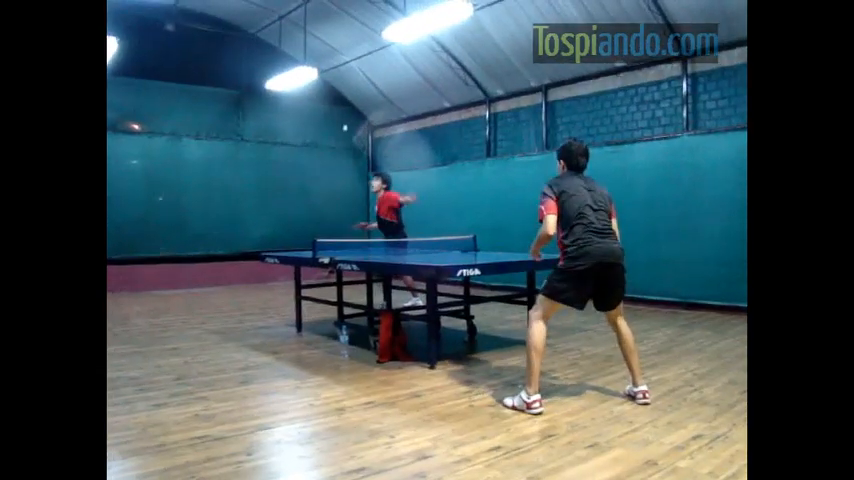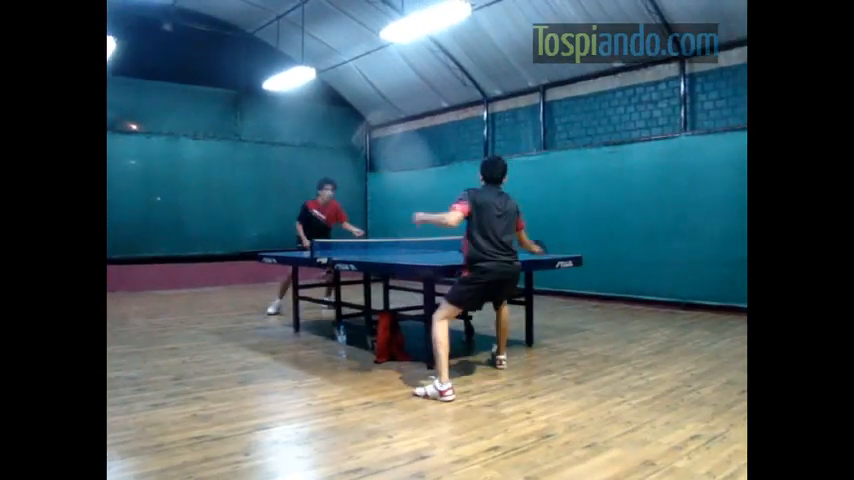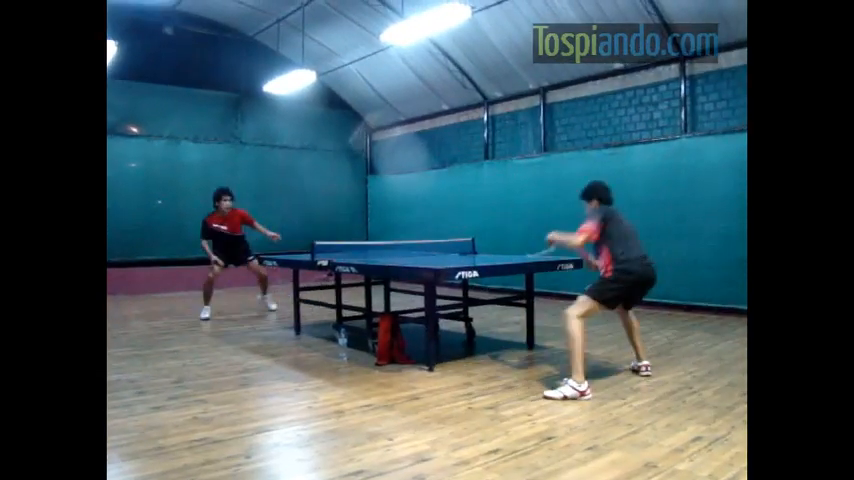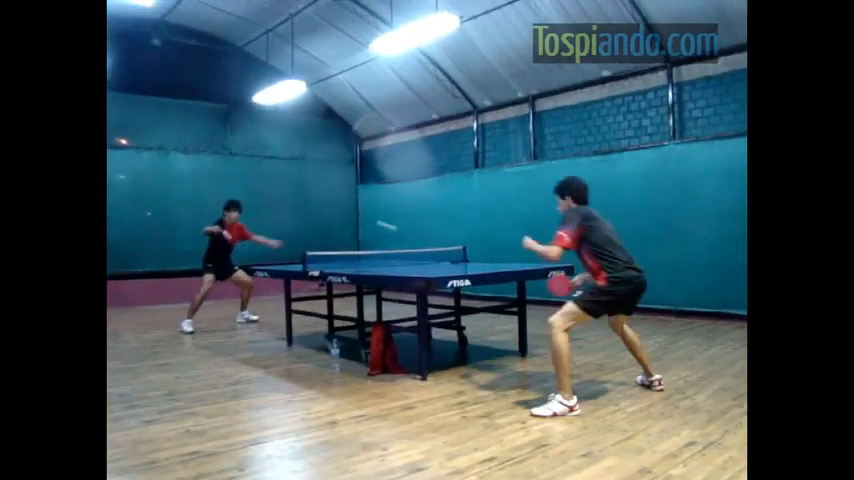
dt=1s
person 1, frame 1
left shoulder: (554, 186)
right shoulder: (601, 190)
left elbow: (549, 230)
left wrist: (534, 248)
left hip: (580, 258)
right hip: (613, 255)
left knee: (537, 316)
right knee: (617, 319)
left ankle: (531, 395)
right ankle: (639, 387)
person 1, frame 2
left shoulder: (472, 196)
right shoulder: (512, 204)
left elbow: (451, 220)
right elbow: (524, 242)
left wrist: (424, 217)
right wrist: (535, 248)
left hip: (481, 271)
right hip: (510, 271)
left knee: (440, 319)
right knee: (501, 303)
left ankle: (443, 384)
right ankle: (500, 355)
person 1, frame 3
left shoulder: (600, 213)
right shoulder: (619, 220)
left elbow: (578, 241)
left wrist: (555, 237)
right wrist: (593, 261)
left hip: (624, 273)
right hip: (647, 273)
left knee: (573, 315)
right knee: (624, 309)
left ankle: (578, 383)
right ankle: (642, 362)
person 1, frame 4
left shoulder: (574, 216)
right shoulder: (593, 218)
left elbow: (553, 253)
left wrist: (531, 245)
right wrist: (582, 278)
left hip: (614, 283)
right hip: (634, 280)
left knee: (557, 324)
right knee: (618, 325)
left ankle: (566, 399)
right ankle: (651, 377)
person 2, frame 1
left shoulder: (390, 196)
right shoulder: (380, 201)
left elbow: (402, 200)
left wrist: (408, 199)
right wrist: (368, 225)
left hip: (397, 239)
right hip: (391, 239)
left ankle: (416, 299)
right ankle: (415, 298)
person 2, frame 2
left shoulder: (335, 207)
right shoulder: (308, 205)
left elbow: (344, 223)
right elbow: (298, 224)
left wrist: (354, 230)
right wrist: (304, 239)
right hip: (306, 244)
left knee: (332, 270)
left ankle: (327, 299)
right ankle: (277, 302)
person 2, frame 3
left shoulder: (239, 214)
right shoulder: (208, 220)
left elbow: (253, 224)
right elbow: (204, 241)
left wrist: (268, 233)
right wrist: (212, 256)
left hip: (241, 249)
right hip: (221, 252)
left knee: (263, 274)
right knee: (211, 277)
left ankle: (265, 297)
right ankle: (206, 308)
person 2, frame 4
left shoulder: (238, 227)
right shoulder: (220, 223)
left elbow: (252, 237)
right elbow: (205, 231)
left wrist: (270, 242)
right wrist: (211, 229)
left hip: (226, 263)
right hip: (212, 263)
left knee: (248, 283)
right knee: (204, 290)
left ankle: (243, 314)
right ankle: (188, 321)
